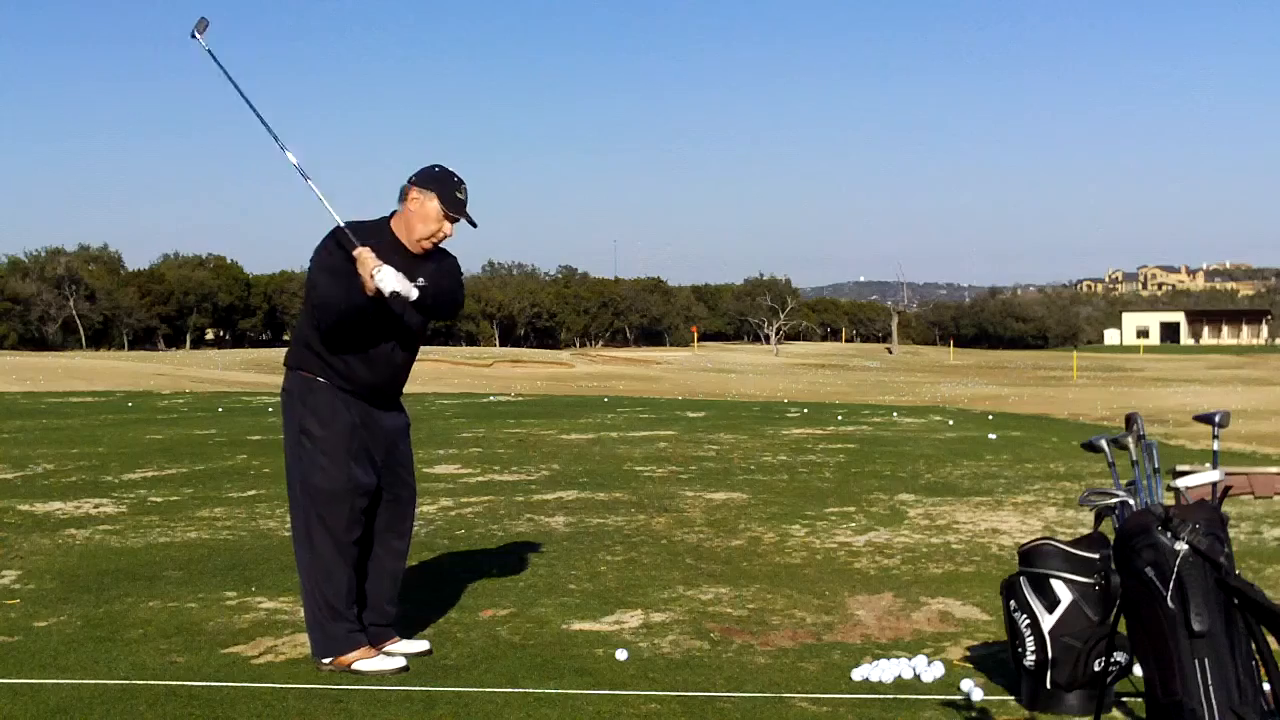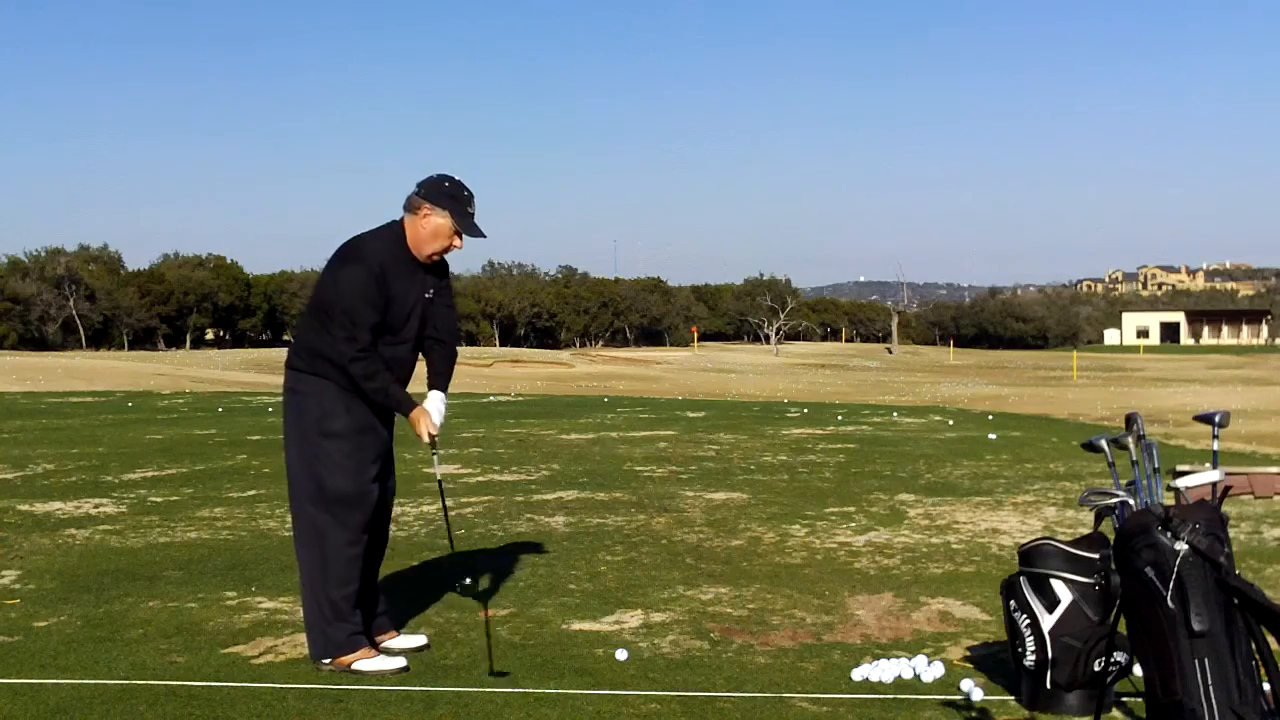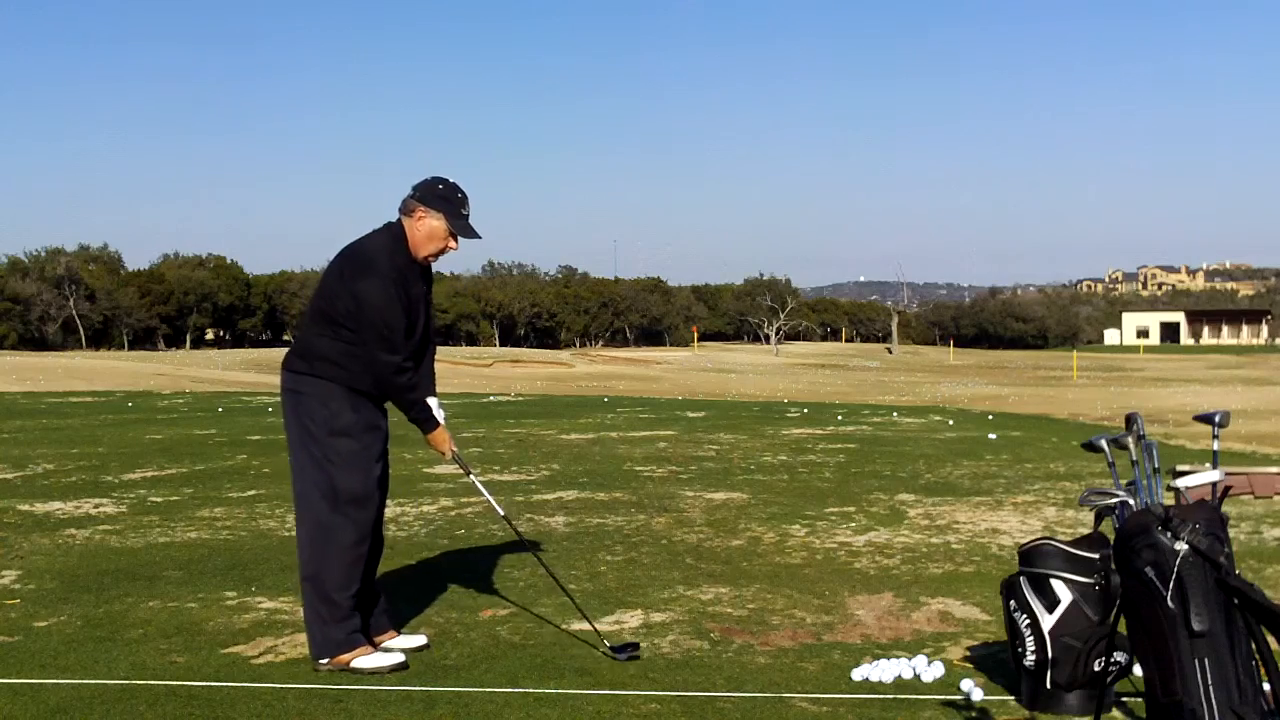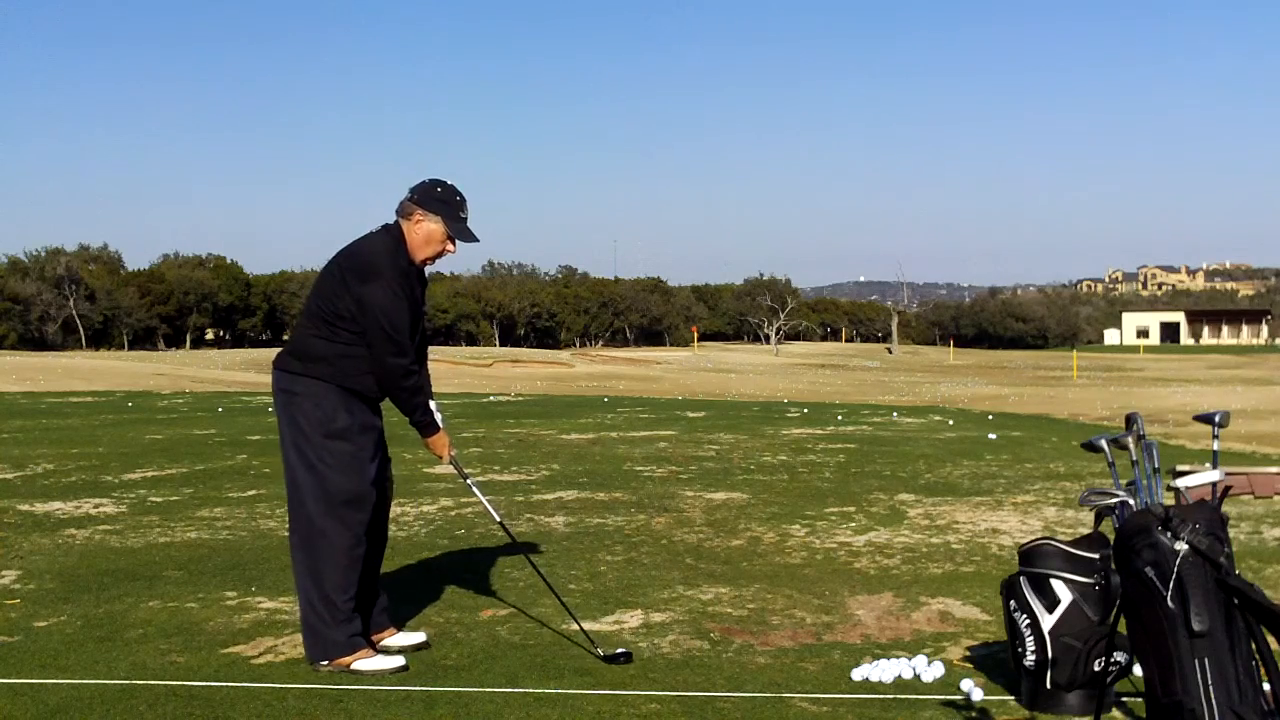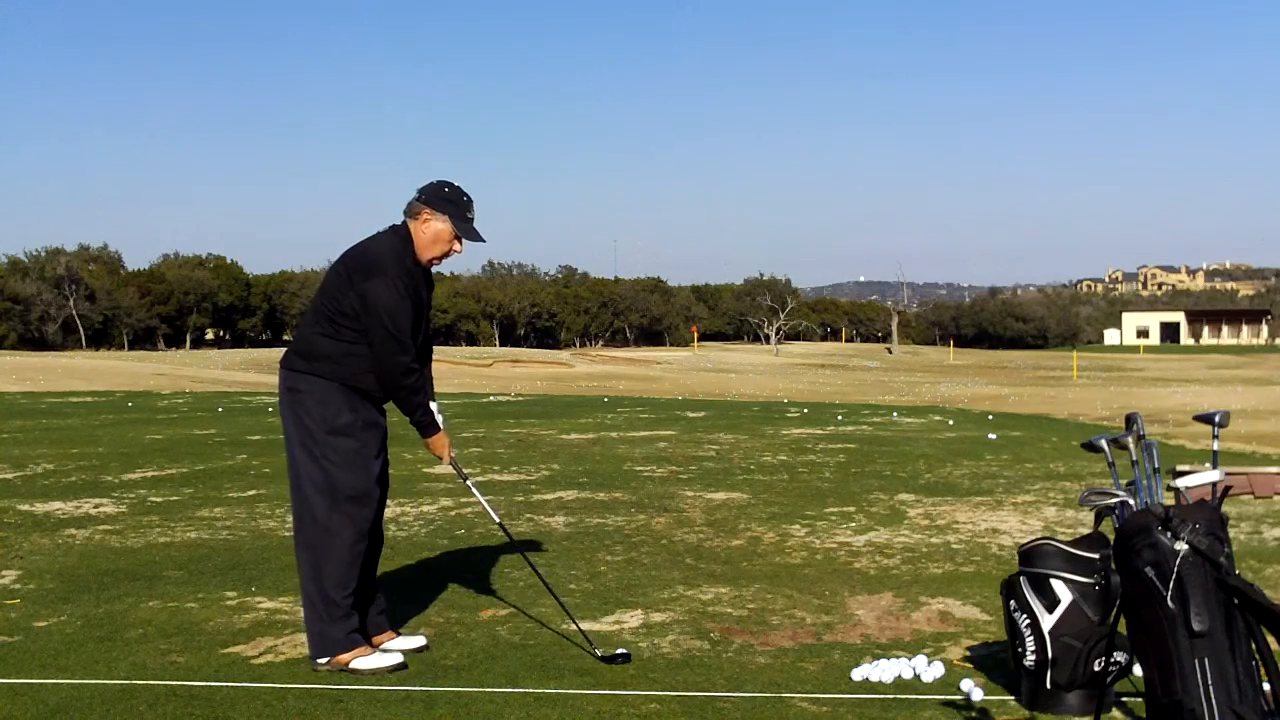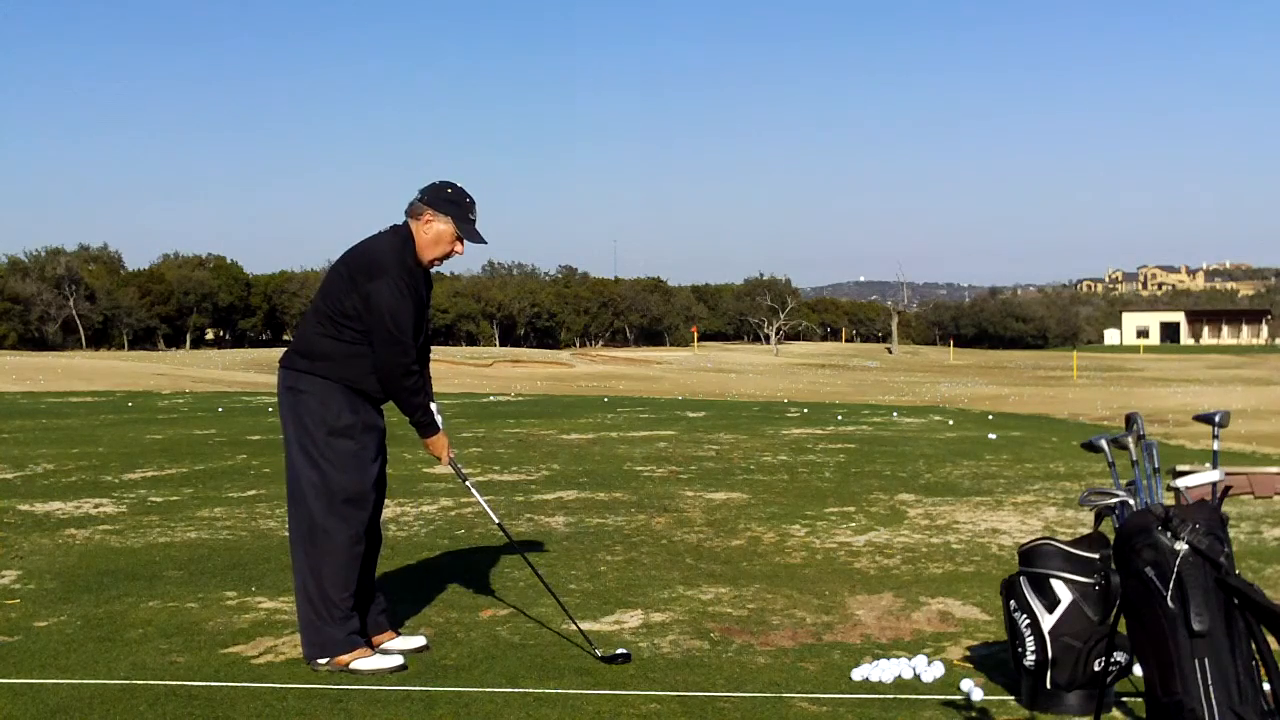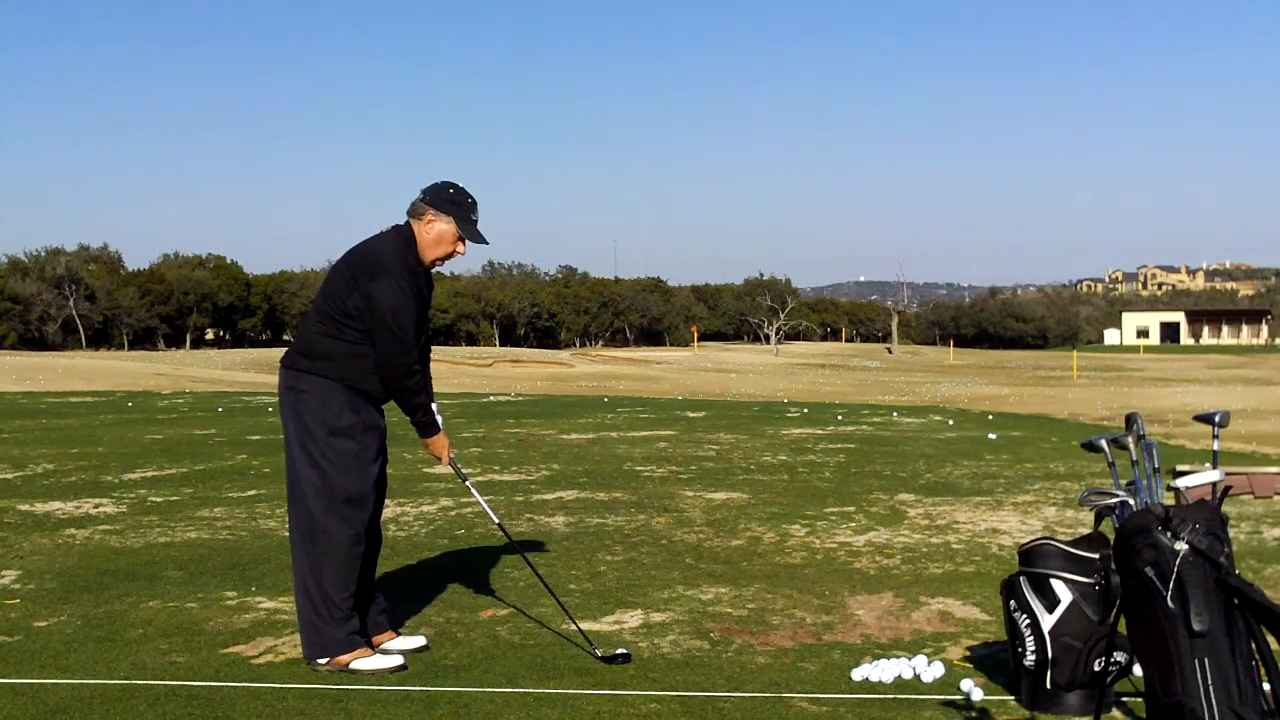
dt=0.5s
person 1, frame 1
left shoulder: (440, 264)
right shoulder: (346, 244)
left elbow: (448, 304)
right elbow: (325, 319)
left wrist: (405, 290)
right wrist: (367, 292)
left hip: (384, 404)
right hip: (323, 395)
left knee: (392, 512)
right knee: (333, 513)
left ankle: (376, 630)
right ankle: (339, 644)
person 1, frame 2
left shoulder: (434, 270)
right shoulder: (362, 258)
left elbow: (442, 335)
right elbow: (353, 350)
left wrist: (436, 394)
right wrist: (409, 409)
left hip: (373, 402)
right hip: (325, 394)
left knee: (372, 511)
right knee: (338, 511)
left ankle: (370, 624)
right ankle: (339, 643)
person 1, frame 3
left shoulder: (415, 267)
right shoulder: (373, 264)
left elbow: (420, 342)
right elbow: (388, 359)
left wrist: (430, 400)
right wrist: (428, 425)
left hip: (357, 397)
right hip: (324, 393)
left knee: (365, 508)
right knee: (340, 507)
left ankle: (369, 625)
right ankle: (336, 642)
person 1, frame 4
left shoulder: (405, 267)
right shoulder: (376, 265)
left elbow: (410, 350)
right elbow: (392, 360)
left wrist: (430, 408)
right wrist: (428, 427)
left hip: (350, 396)
right hip: (317, 393)
left knee: (367, 506)
right knee: (335, 511)
left ankle: (371, 622)
right ankle: (336, 644)
person 1, frame 5
left shoulder: (413, 270)
right shoulder: (381, 263)
left elbow: (415, 351)
right elbow: (393, 358)
left wrist: (432, 410)
right wrist: (429, 427)
left hip: (355, 396)
right hip: (323, 392)
left knee: (365, 508)
right knee: (339, 508)
left ankle: (367, 626)
right ankle: (335, 641)
person 1, frame 6
left shoulder: (412, 269)
right shoulder: (384, 264)
left elbow: (413, 353)
right elbow: (394, 360)
left wrist: (431, 413)
right wrist: (428, 428)
left hip: (353, 397)
right hip: (322, 393)
left knee: (361, 510)
right knee: (334, 513)
left ankle: (369, 626)
right ankle: (333, 643)
person 1, frame 7
left shoulder: (411, 268)
right shoulder: (386, 264)
left elbow: (413, 352)
right elbow: (396, 359)
left wrist: (431, 412)
right wrist: (428, 428)
left hip: (353, 397)
right hip: (323, 394)
left knee: (361, 512)
right knee: (334, 513)
left ankle: (370, 626)
right ankle: (333, 643)
